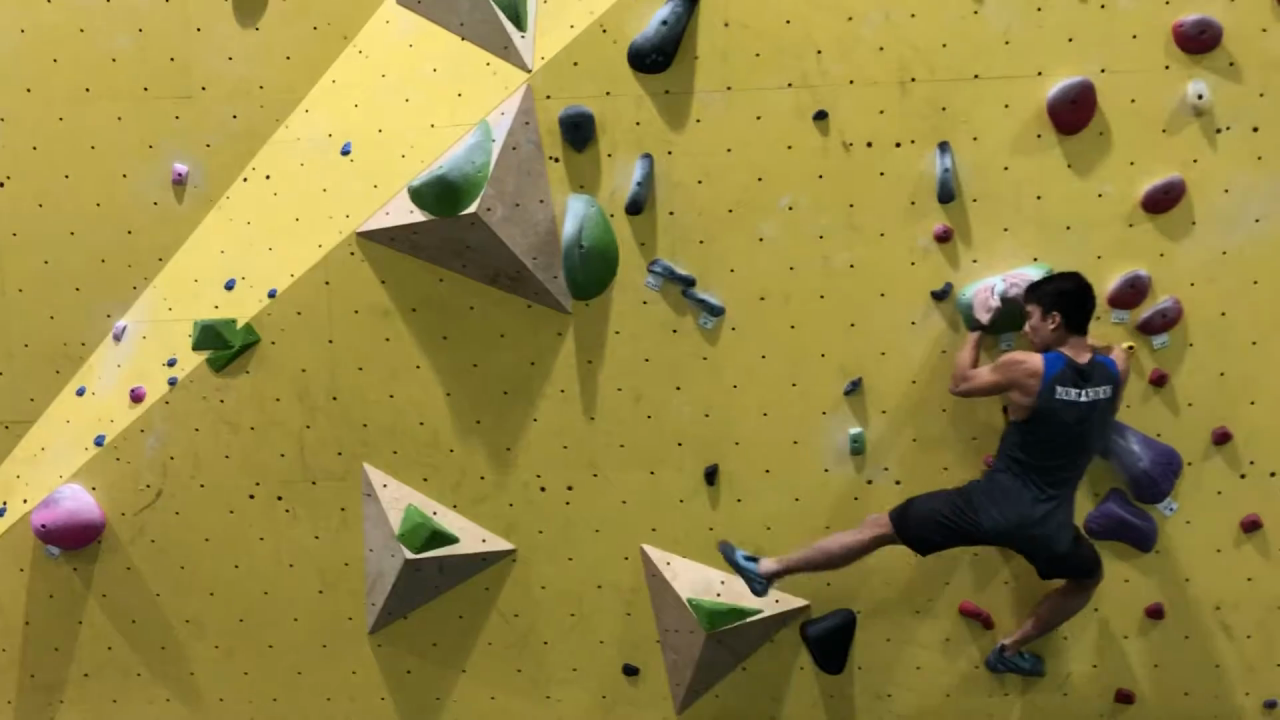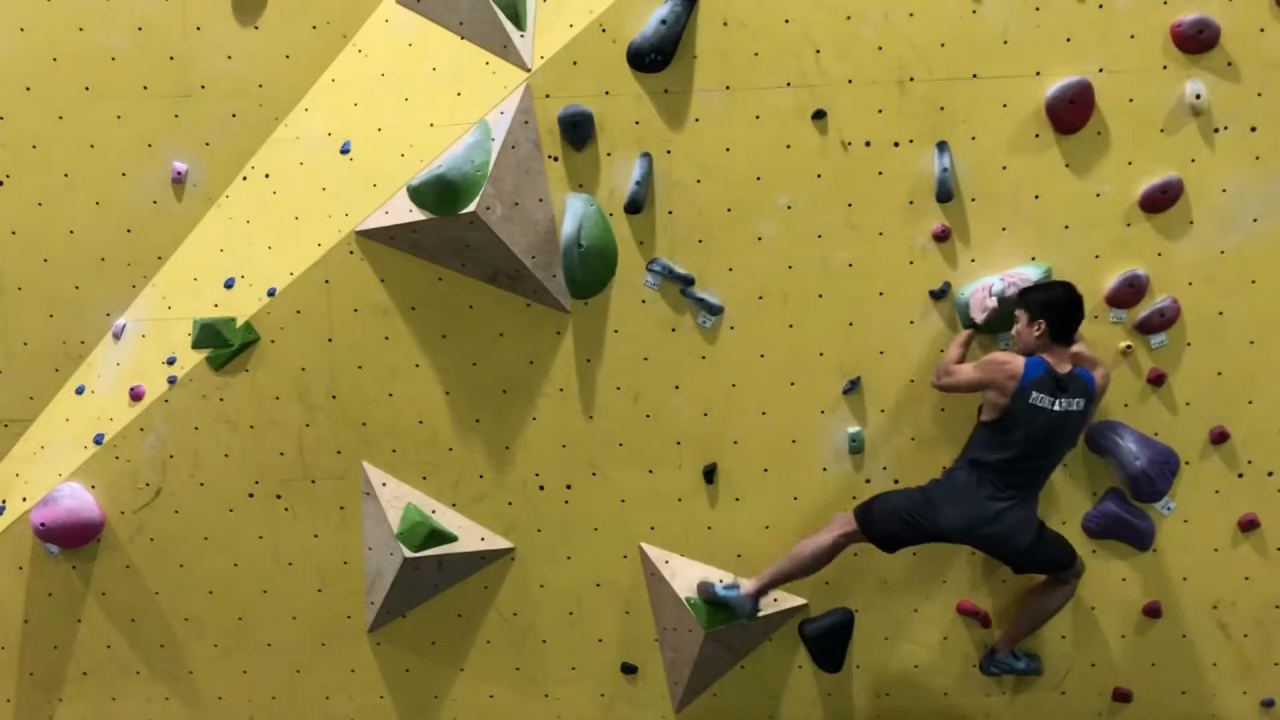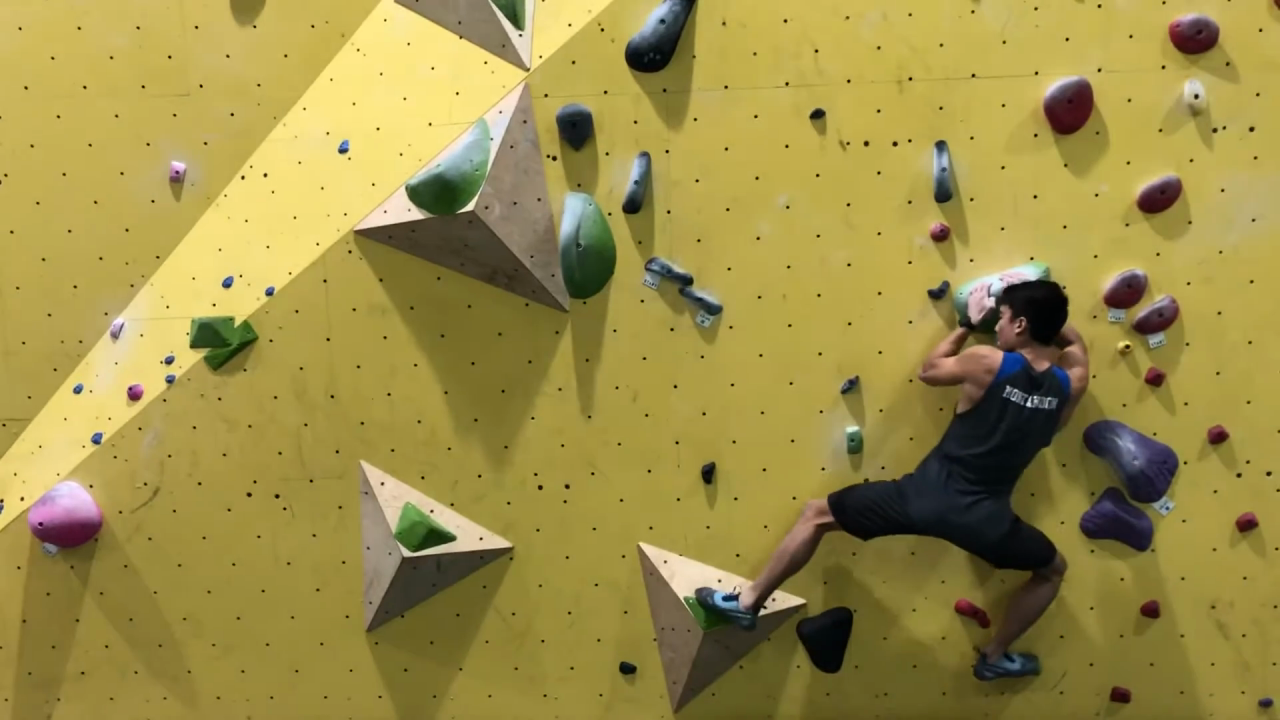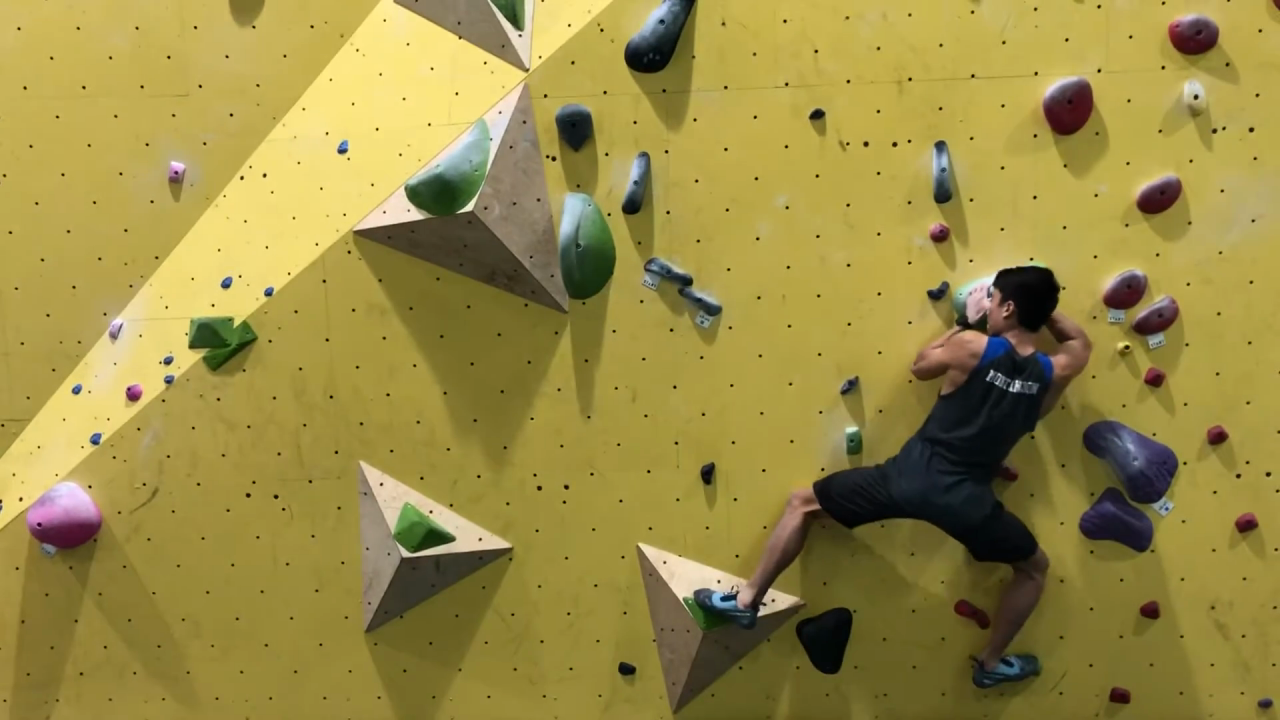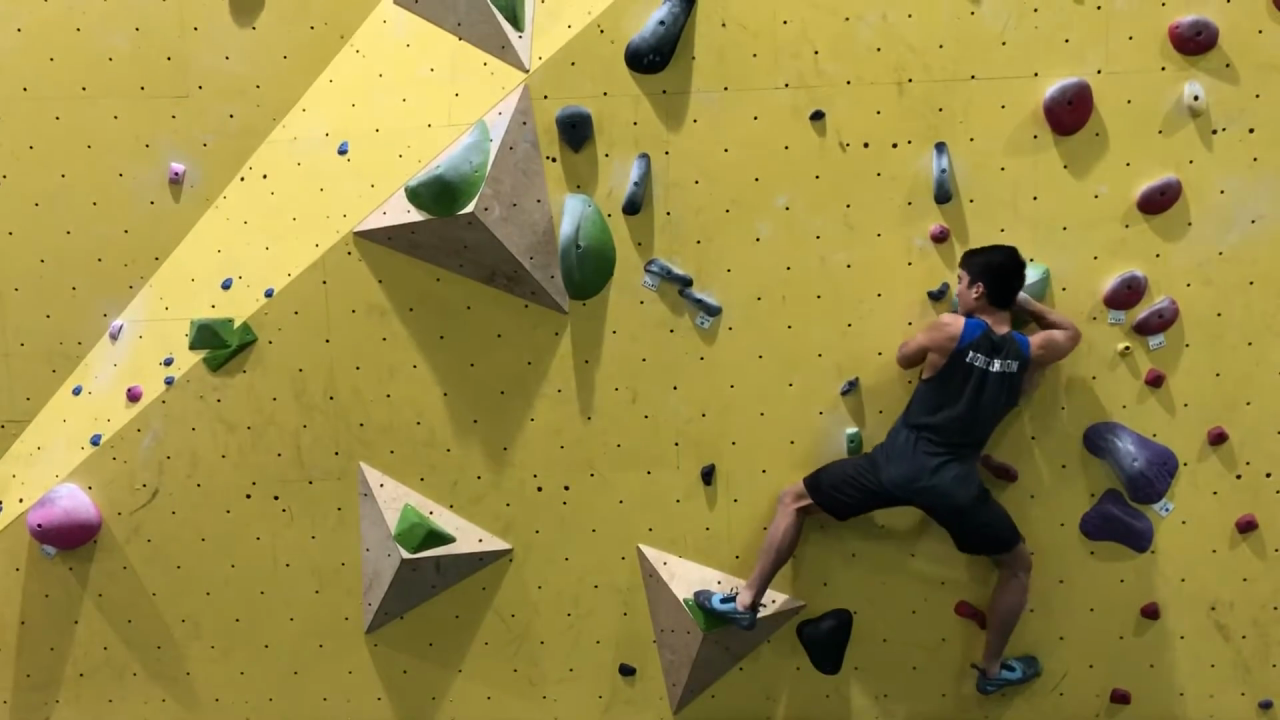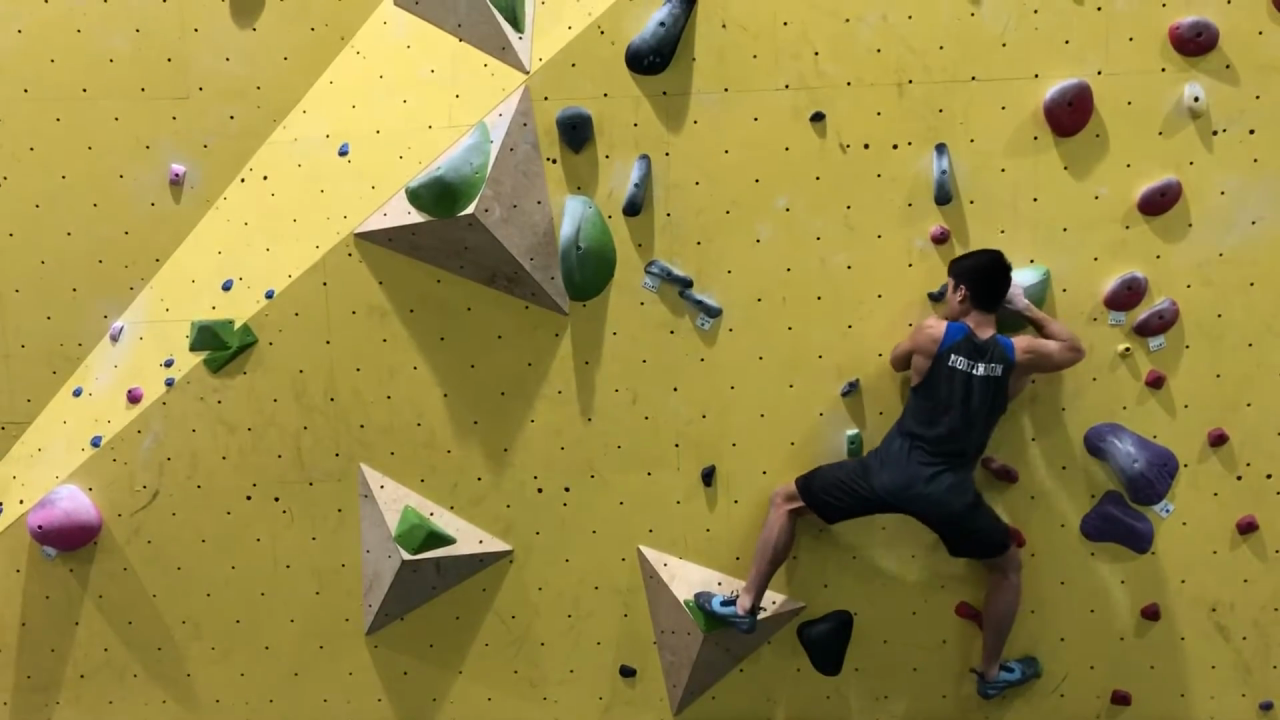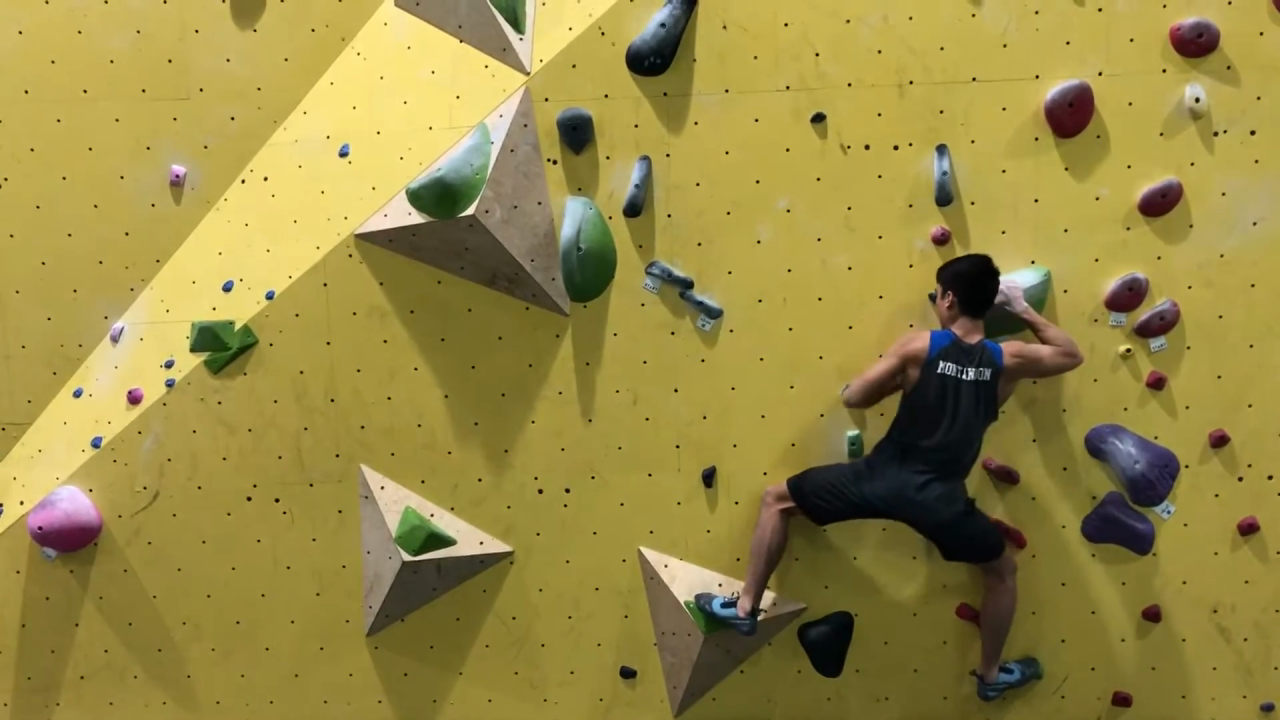
dt=0.2s
person 1, frame 1
left shoulder: (1027, 367)
right shoulder: (1116, 368)
left elbow: (960, 383)
left wrist: (978, 327)
right wrist: (1051, 298)
left hip: (994, 503)
right hip: (1051, 524)
left knee: (874, 529)
right knee: (1088, 577)
left ankle: (768, 569)
right ankle: (1011, 650)
person 1, frame 2
left shoulder: (1008, 369)
right shoulder: (1094, 382)
left elbow: (943, 377)
right elbow: (1076, 347)
left wrist: (972, 325)
right wrist: (1036, 300)
left hip: (955, 501)
right hip: (1011, 522)
left knee: (843, 527)
right knee: (1069, 573)
left ankle: (750, 592)
right ankle: (1003, 652)
person 1, frame 3
left shoulder: (987, 363)
right shoulder: (1072, 384)
left elbow: (928, 370)
right elbow: (1076, 345)
left wrist: (967, 323)
right wrist: (1042, 307)
left hip: (928, 494)
right hip: (985, 516)
left knee: (816, 514)
right knee: (1053, 571)
left ankle: (749, 601)
right ankle: (995, 657)
person 1, frame 4
left shoulder: (972, 347)
right shoulder: (1055, 373)
left elbow: (920, 366)
right elbow: (1080, 341)
left wrist: (965, 322)
right wrist: (1041, 303)
left hip: (911, 476)
right hip: (968, 498)
left knee: (802, 503)
right knee: (1034, 568)
left ankle: (746, 599)
right ankle: (991, 663)
person 1, frame 5
left shoulder: (951, 329)
right shoulder: (1032, 352)
left elbow: (904, 357)
right elbow: (1071, 332)
right wrist: (1023, 300)
left hip: (897, 463)
right hip: (955, 482)
left knee: (793, 499)
right knee: (1018, 565)
left ankle: (746, 601)
right ankle: (993, 668)
person 1, frame 6
left shoulder: (933, 333)
right shoulder: (1020, 355)
left elbow: (896, 362)
right elbow: (1074, 348)
right wrist: (1025, 307)
left hip: (891, 470)
right hip: (948, 489)
left knee: (784, 500)
right knee: (1008, 568)
left ankle: (745, 604)
right ankle: (991, 672)
person 1, frame 7
left shoulder: (919, 345)
right shoulder: (1008, 360)
left elbow: (853, 396)
right elbow: (1072, 355)
right wrist: (1024, 310)
left hip: (884, 477)
right hip: (941, 496)
left knee: (776, 500)
right knee: (1003, 571)
left ankle: (746, 606)
right ankle: (991, 674)
